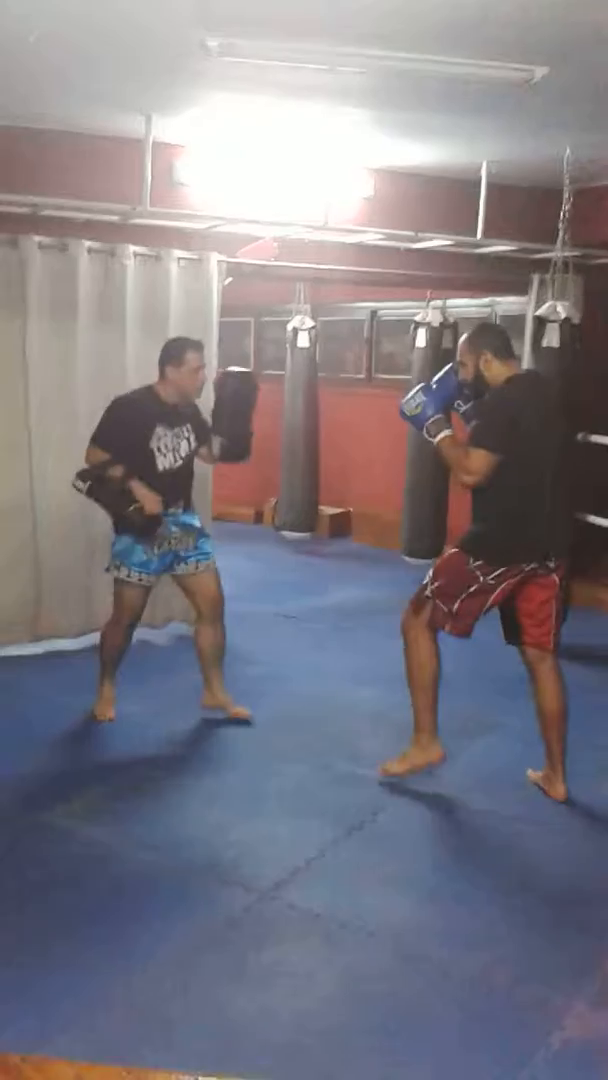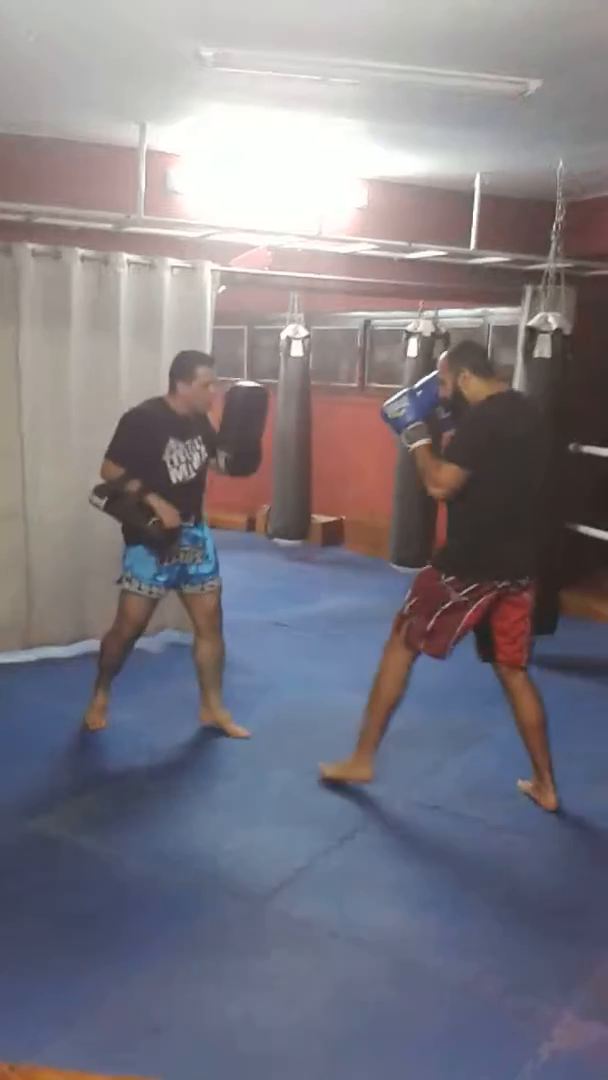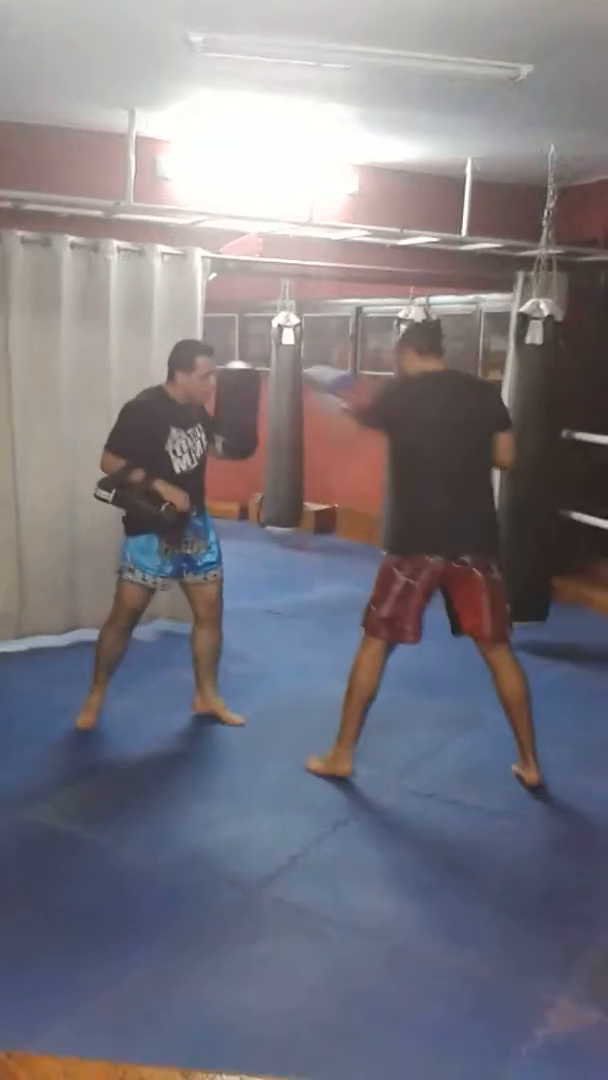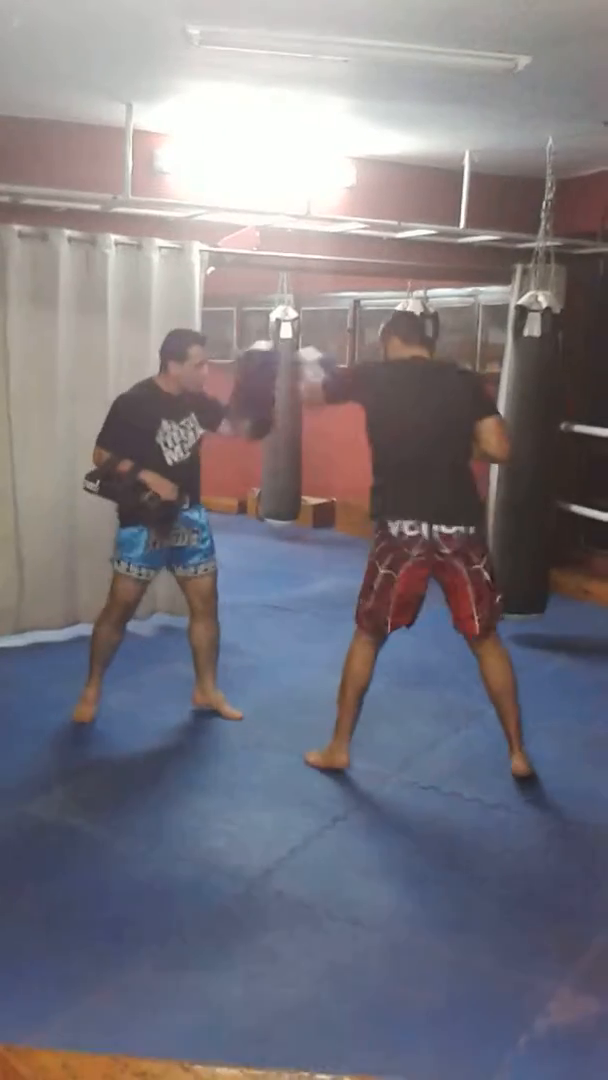
dt=0.2s
person 1, frame 1
left shoulder: (501, 401)
right shoulder: (539, 389)
left elbow: (471, 472)
left wrist: (436, 426)
left hip: (499, 545)
right hip: (546, 546)
left knee: (417, 620)
right knee: (541, 657)
left ankle: (425, 741)
right ankle: (555, 775)
person 1, frame 2
left shoulder: (481, 419)
right shoulder: (521, 410)
left elbow: (440, 484)
left wrist: (415, 434)
left hip: (471, 562)
right hip: (517, 563)
left knee: (400, 644)
right knee: (514, 672)
left ankle: (362, 759)
right ankle: (545, 785)
person 1, frame 3
left shoulder: (404, 393)
right shoulder: (483, 393)
left elbow: (349, 419)
right elbow: (505, 457)
left hip: (419, 543)
right hip: (476, 540)
left knee: (376, 640)
right knee: (496, 647)
left ankle: (341, 754)
right ankle: (530, 762)
person 1, frame 4
left shoulder: (375, 377)
right shoulder: (465, 383)
left elbow: (312, 393)
right elbow: (497, 450)
left wrist: (310, 371)
left hip: (402, 529)
right hip: (460, 528)
left knee: (368, 635)
right knee: (484, 641)
left ankle: (338, 747)
right ankle: (518, 753)
person 2, frame 1
left shoulder: (188, 410)
right shoulder: (129, 408)
left elbow: (211, 452)
right elbow: (95, 457)
right wrist: (136, 487)
left hip: (183, 522)
right hip: (140, 527)
left knee: (211, 605)
right knee: (126, 615)
left ankle: (216, 693)
right ankle: (106, 688)
person 2, frame 2
left shoulder: (198, 421)
right shoulder: (142, 420)
right elbow: (110, 471)
right wrist: (154, 500)
left hip: (194, 535)
right hip: (150, 539)
left knee: (210, 623)
right knee: (129, 627)
left ankle: (212, 708)
right ankle: (100, 695)
person 2, frame 3
left shoulder: (196, 409)
right shoulder: (142, 410)
left elbow: (220, 448)
right elbow: (110, 463)
right wrist: (161, 487)
left hip: (196, 525)
right hip: (152, 530)
left knee: (210, 612)
right knee: (125, 615)
left ankle: (207, 697)
right ankle: (95, 696)
person 2, frame 4
left shoulder: (195, 398)
right shoulder: (134, 403)
left elbow: (232, 427)
right elbow: (102, 456)
right wrist: (147, 477)
left hip: (190, 517)
right hip: (144, 522)
left knee: (206, 605)
right knee: (119, 608)
left ankle: (206, 690)
right ankle: (91, 690)
